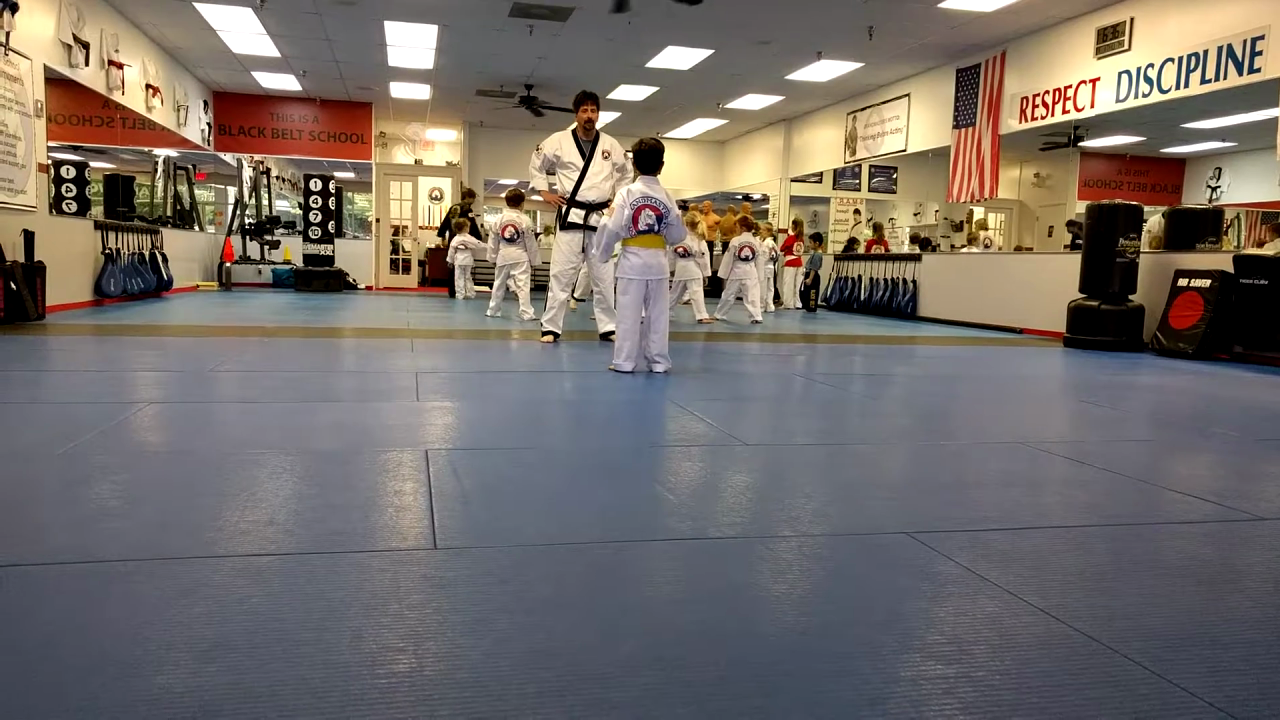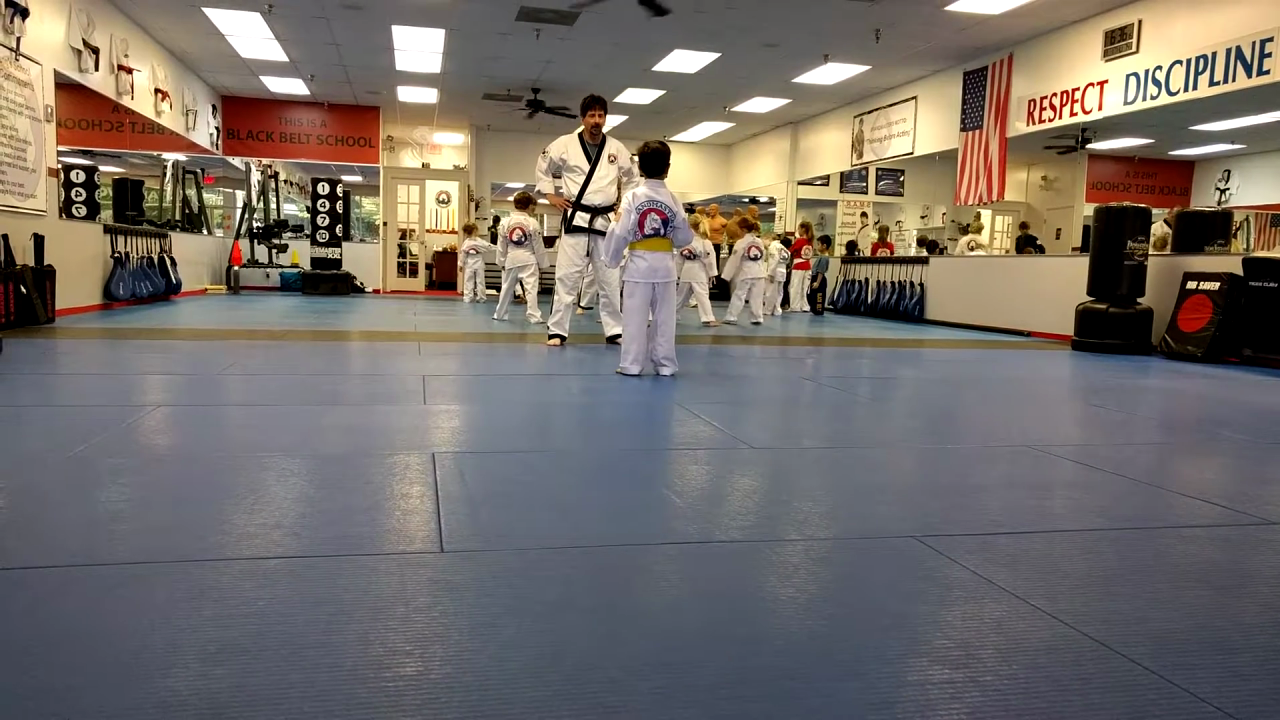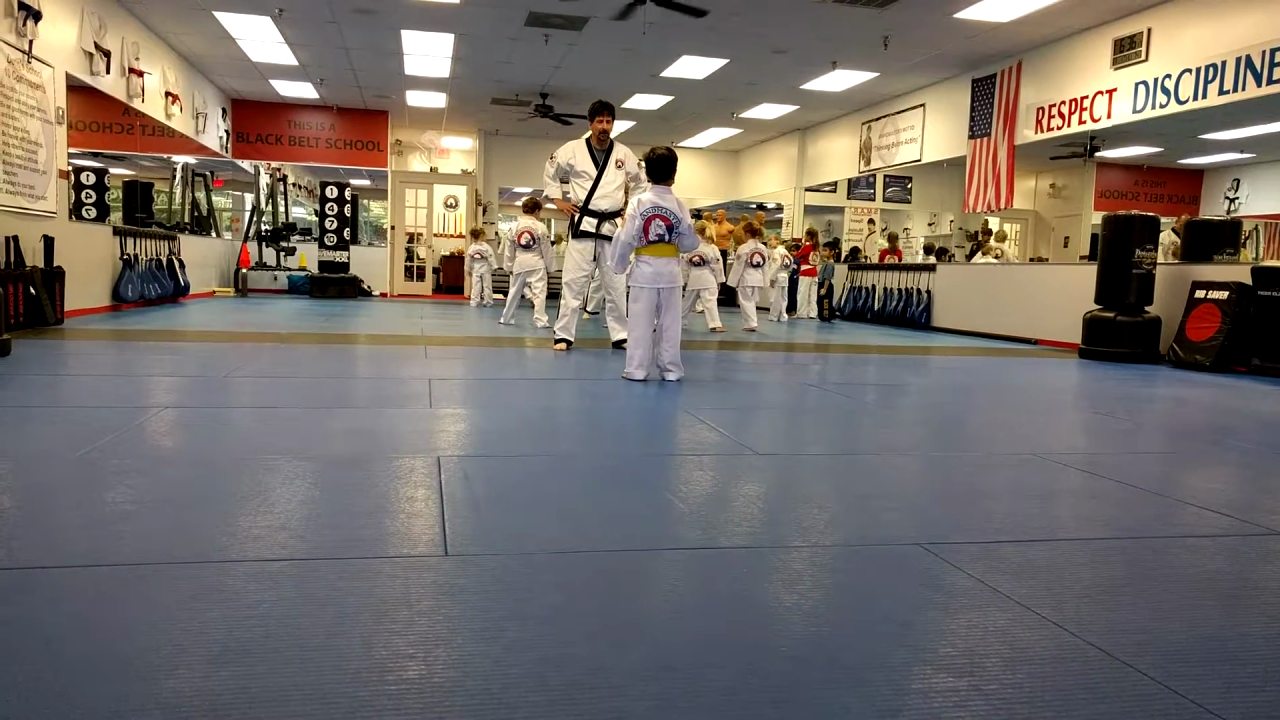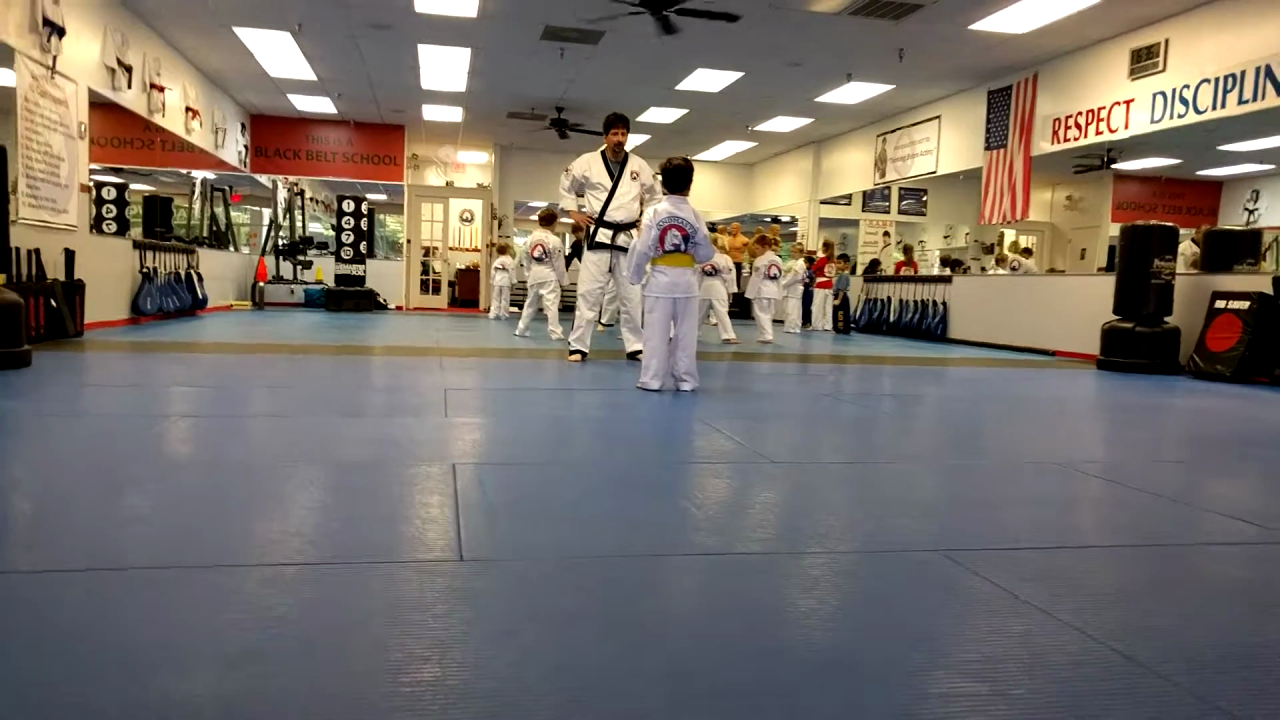
dt=1s
person 1, frame 1
left shoulder: (611, 145)
right shoulder: (559, 141)
left elbow: (625, 172)
right elbow: (537, 164)
right wrist: (545, 192)
left hip: (600, 217)
right hip: (571, 215)
left knee: (604, 277)
right knee: (562, 274)
left ankle: (608, 327)
right ankle: (551, 328)
person 1, frame 2
left shoulder: (617, 149)
right shoulder: (565, 144)
left elbow: (632, 178)
right elbow: (543, 168)
right wrist: (550, 195)
left hip: (606, 221)
right hip: (576, 219)
left knee: (610, 280)
right knee: (567, 277)
left ankle: (614, 331)
right ankle: (557, 330)
person 1, frame 3
left shoulder: (624, 154)
right shoulder: (572, 150)
left elbow: (640, 183)
right elbow: (550, 173)
right wrist: (558, 200)
left hip: (613, 226)
right hip: (583, 224)
left knee: (616, 285)
right knee: (574, 282)
left ankle: (620, 335)
right ankle: (563, 335)
person 1, frame 4
left shoulder: (639, 165)
right shoulder: (588, 162)
left elbow: (654, 195)
right elbow: (566, 186)
right wrist: (574, 212)
left hip: (629, 237)
right hip: (599, 236)
left knee: (632, 295)
right knee: (589, 292)
left ankle: (635, 346)
right ankle: (578, 345)
person 2, frame 1
left shoulder: (626, 193)
right shoulder: (667, 196)
left elbow: (613, 229)
right elbow: (678, 235)
left wrist: (602, 253)
left hip: (632, 260)
right hip: (658, 261)
left knee: (629, 314)
right knee: (658, 314)
left ankle: (625, 361)
right ankle: (658, 360)
person 2, frame 2
left shoulder: (632, 197)
right shoulder: (673, 200)
left elbow: (620, 233)
right elbow: (685, 238)
left wrist: (611, 259)
left hip: (639, 265)
right hip: (665, 265)
left knee: (636, 317)
right knee: (664, 318)
left ankle: (632, 364)
right ankle: (665, 364)
person 2, frame 3
left shoulder: (638, 202)
right shoulder: (679, 205)
left elbow: (626, 239)
right elbow: (690, 243)
left wrist: (618, 266)
left hip: (645, 270)
right hip: (671, 271)
left knee: (641, 323)
right knee: (670, 323)
left ankle: (637, 369)
right ankle: (670, 369)
person 2, frame 4
left shoulder: (654, 212)
right shoulder: (694, 215)
left elbow: (642, 249)
right elbow: (705, 253)
left wrist: (634, 276)
left hip: (660, 279)
right hip: (687, 280)
left knee: (656, 332)
right knee: (685, 332)
left ankle: (652, 378)
right ankle: (686, 379)
